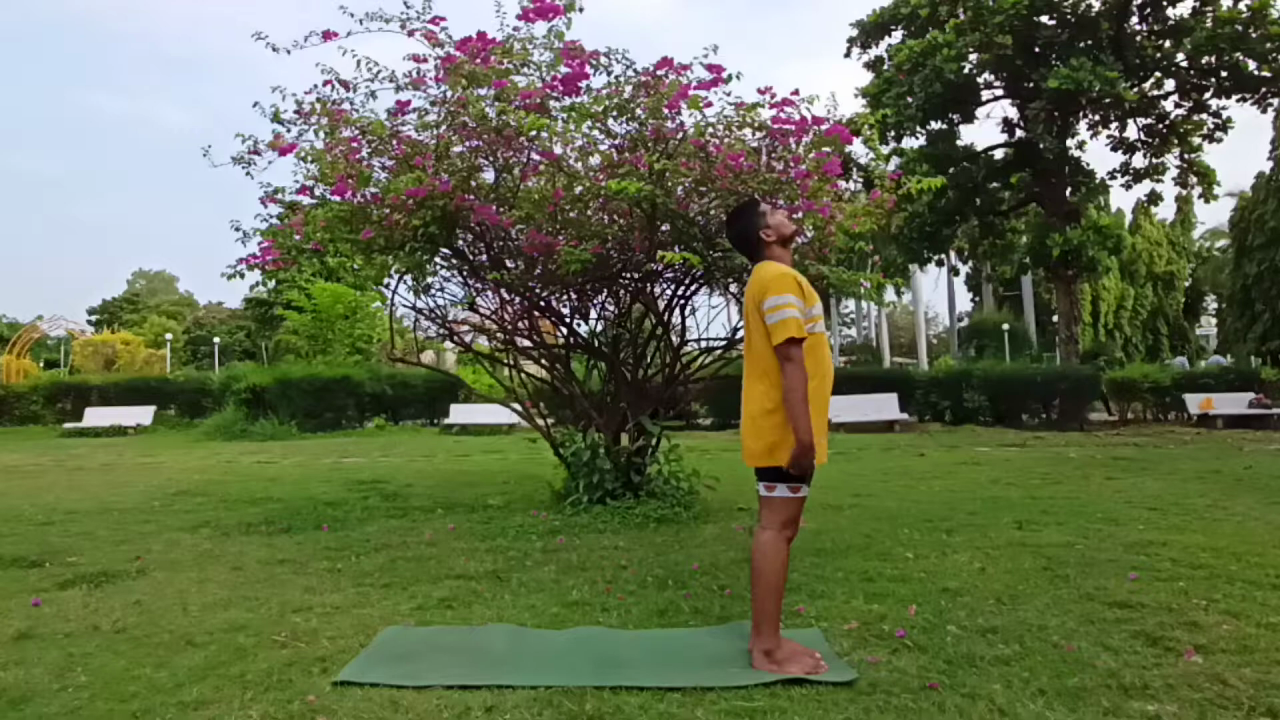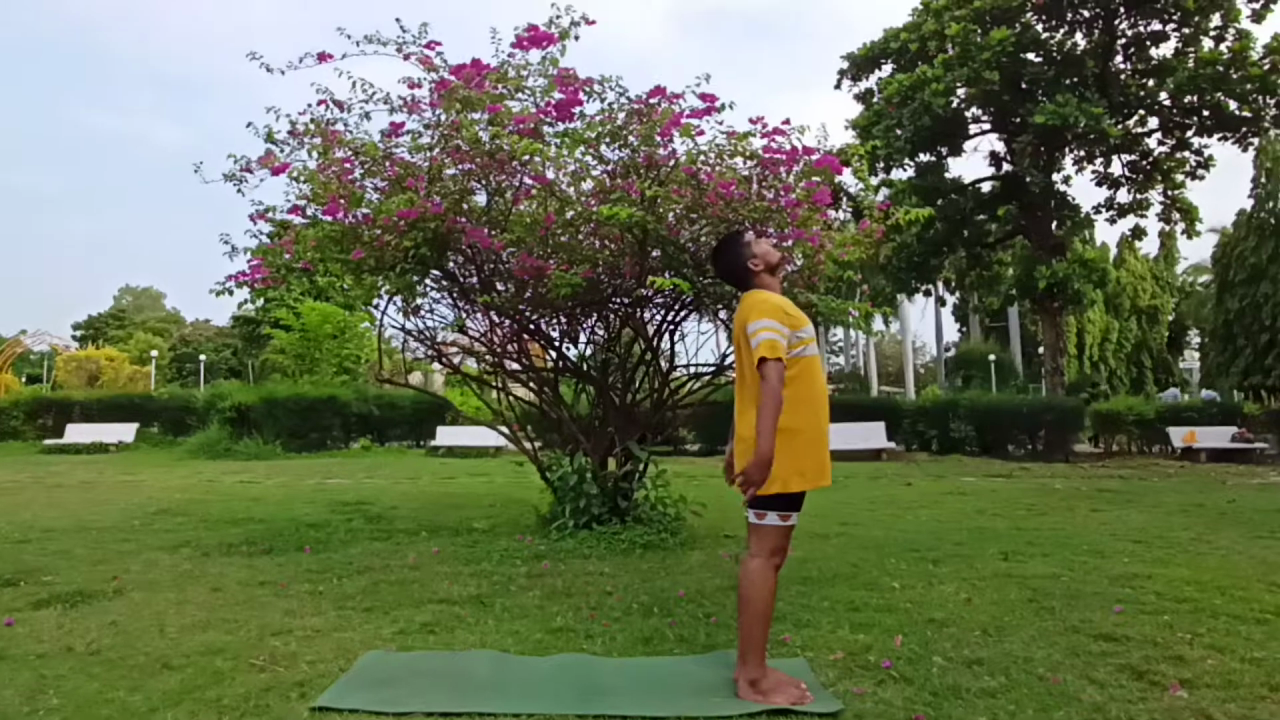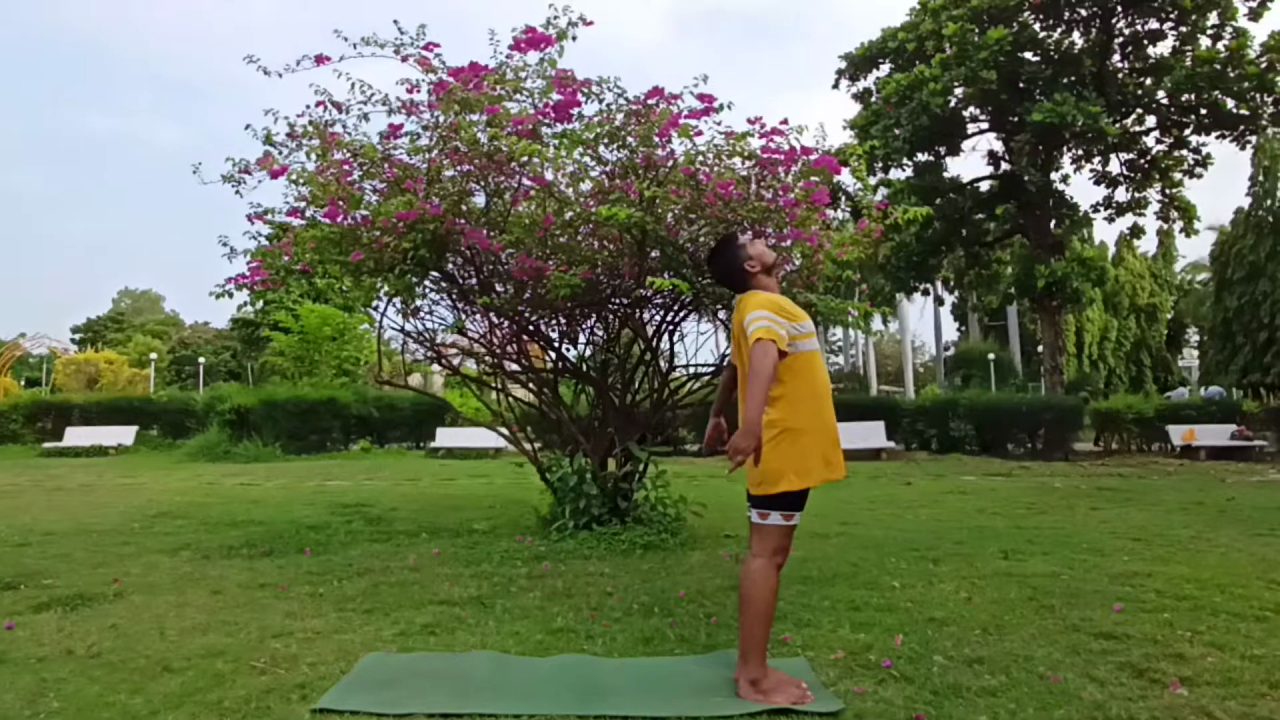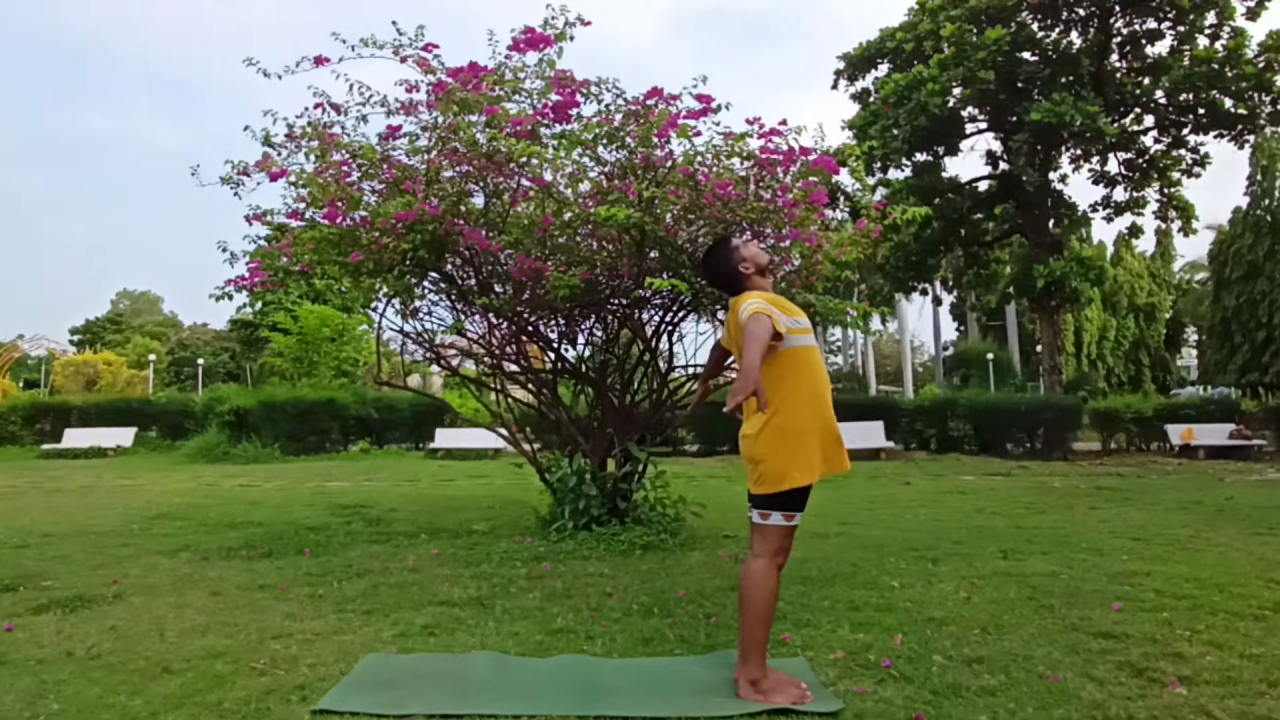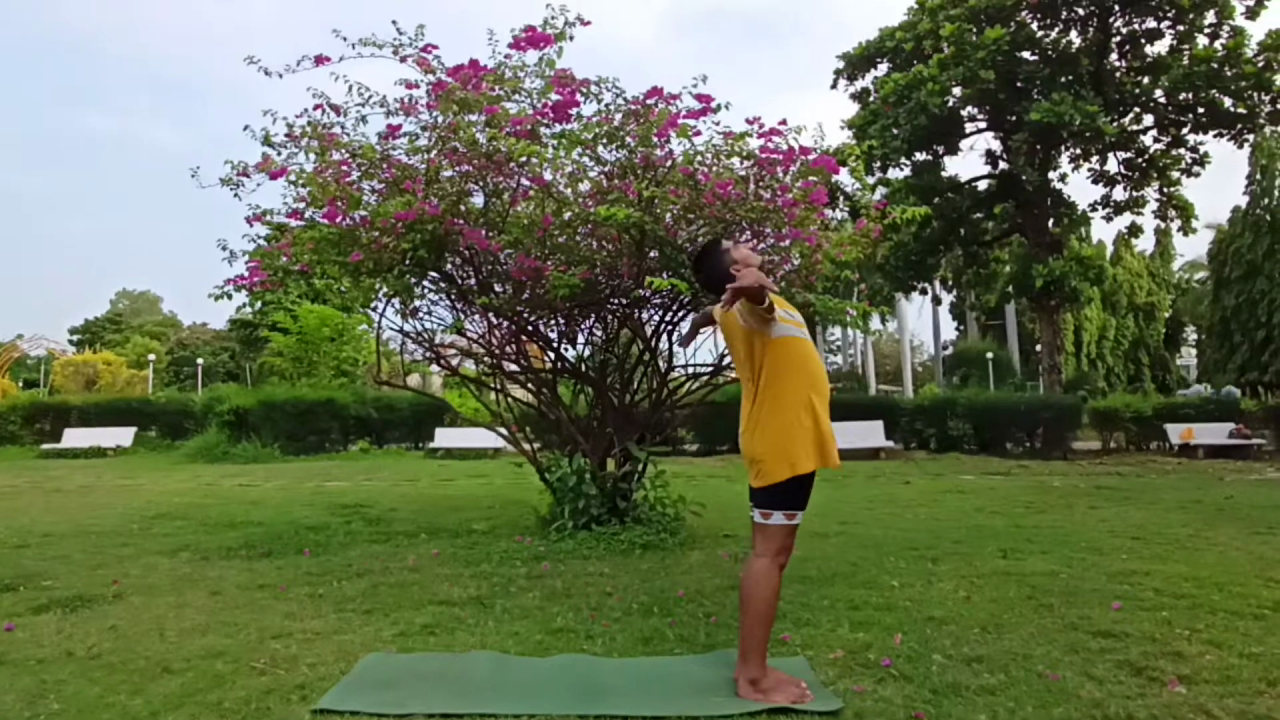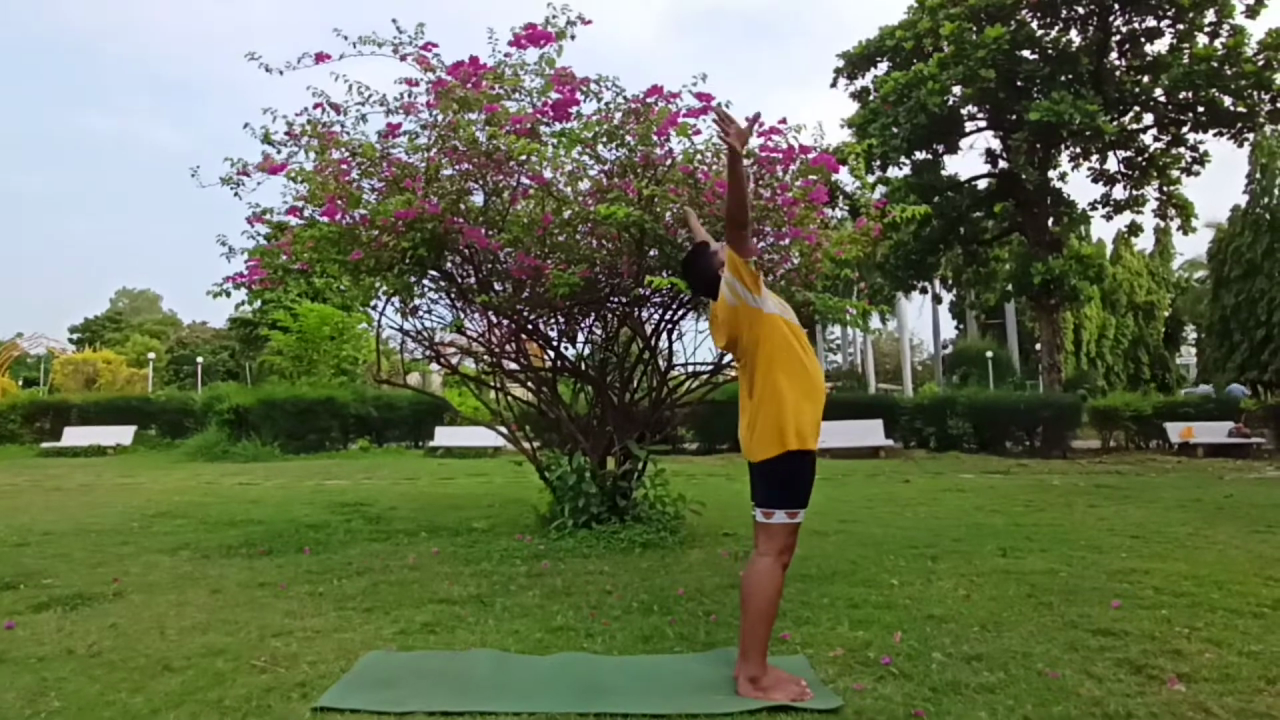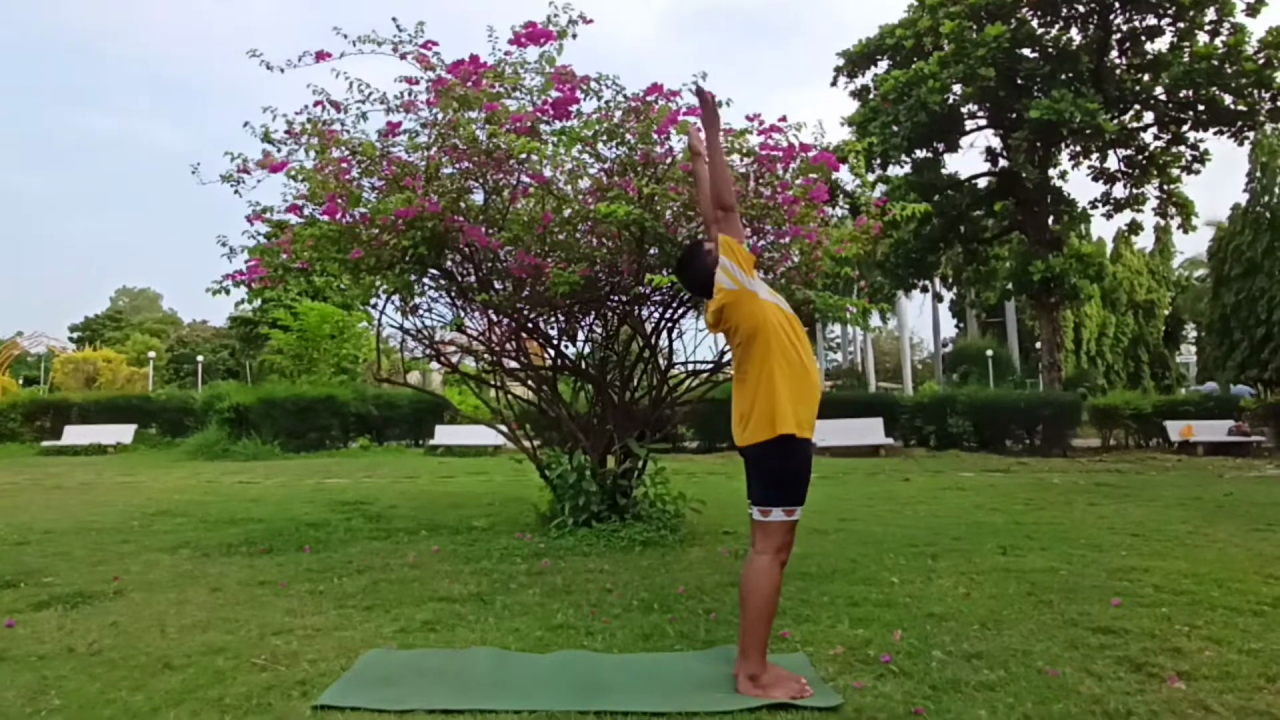
dt=0.2s
person 1, frame 1
left shoulder: (768, 279)
right shoulder: (779, 278)
right elbow: (791, 358)
right wrist: (803, 433)
left hip: (781, 427)
right hip: (784, 429)
left knee: (781, 528)
right knee: (777, 528)
left ankle: (767, 638)
right ankle: (767, 648)
person 1, frame 2
left shoulder: (761, 306)
right shoulder: (767, 305)
left elbow: (754, 380)
right elbow: (770, 378)
left wrist: (735, 444)
right wrist: (763, 449)
left hip: (786, 454)
right hip: (780, 455)
left knee: (769, 556)
right knee: (765, 555)
left ankle: (752, 667)
right ankle: (753, 678)
person 1, frame 3
left shoulder: (760, 306)
right shoulder: (763, 304)
left elbow: (733, 370)
right elbow: (762, 358)
left wrist: (717, 417)
right wrist: (750, 421)
left hip: (788, 450)
right hip: (782, 451)
left knee: (771, 555)
right knee: (767, 554)
left ankle: (752, 666)
right ankle: (754, 677)
person 1, frame 4
left shoulder: (754, 305)
right shoulder: (758, 300)
left elbow: (723, 346)
right elbow: (756, 333)
left wrist: (706, 381)
right wrist: (751, 371)
left hip: (790, 447)
right hip: (783, 449)
left knee: (770, 554)
right knee: (768, 554)
left ankle: (752, 667)
right ankle: (753, 677)
person 1, frame 5
left shoulder: (737, 307)
right shoulder: (751, 302)
left elbow: (717, 312)
right elbow: (751, 298)
left wrist: (701, 320)
right wrist: (753, 280)
left hip: (786, 443)
right hip: (783, 445)
left knee: (772, 555)
right knee: (769, 554)
left ankle: (752, 666)
right ankle: (754, 677)
person 1, frame 6
left shoulder: (731, 307)
right shoulder: (739, 296)
left elbow: (717, 244)
right elbow: (736, 234)
left wrist: (696, 233)
right wrist: (736, 159)
left hip: (780, 433)
right hip: (783, 434)
left knee: (773, 550)
right knee: (772, 552)
left ankle: (753, 659)
right ankle: (754, 675)
person 1, frame 7
left shoulder: (731, 300)
right shoulder: (733, 286)
left elbow: (716, 214)
right elbow: (724, 209)
left wrist: (700, 157)
right wrist: (712, 131)
left hip: (776, 429)
right hip: (777, 429)
left knee: (772, 548)
right knee: (770, 548)
left ankle: (753, 660)
right ankle: (753, 672)
